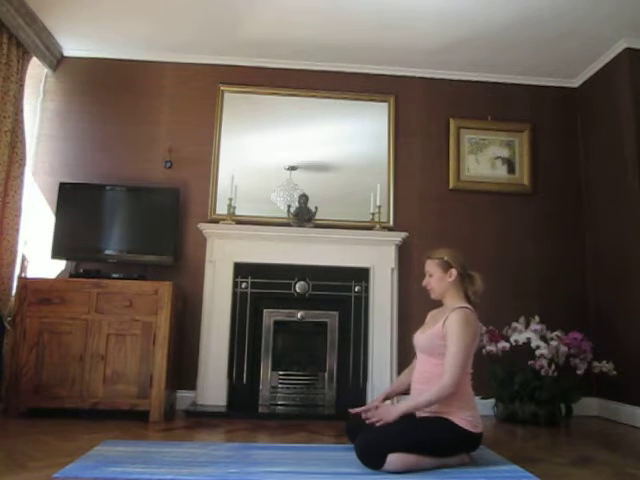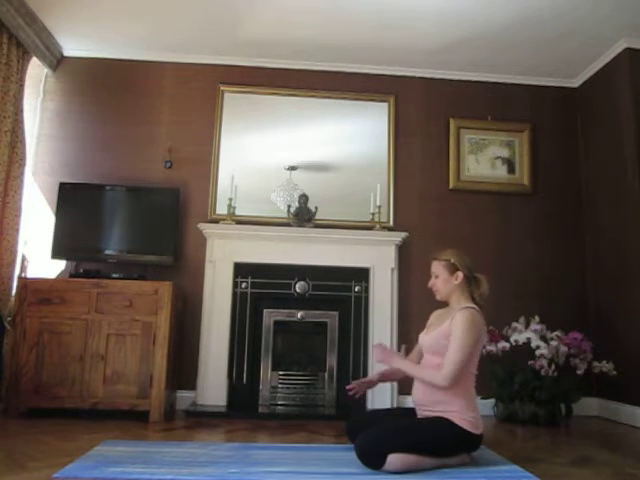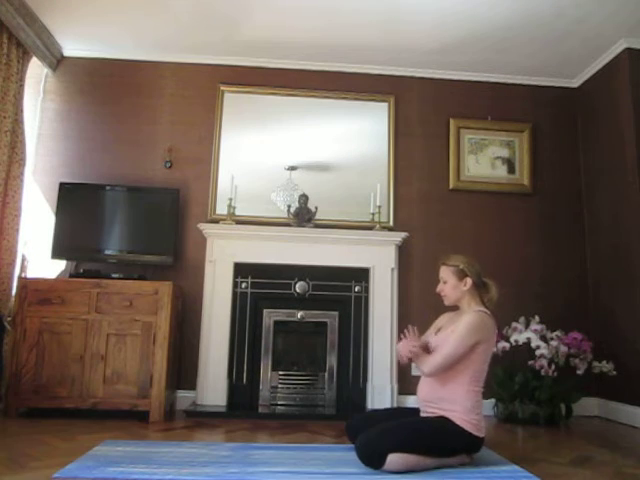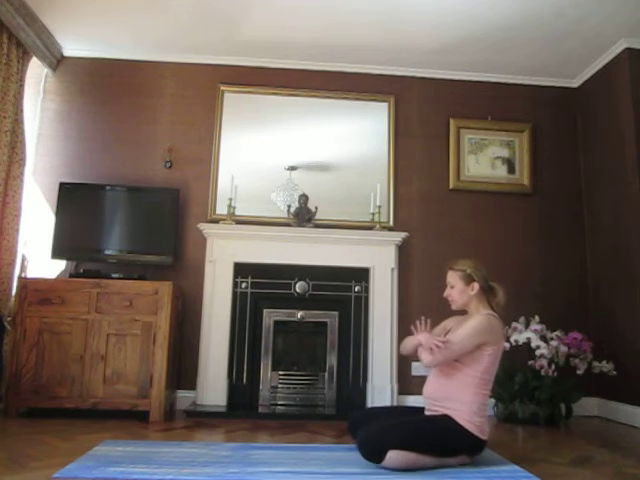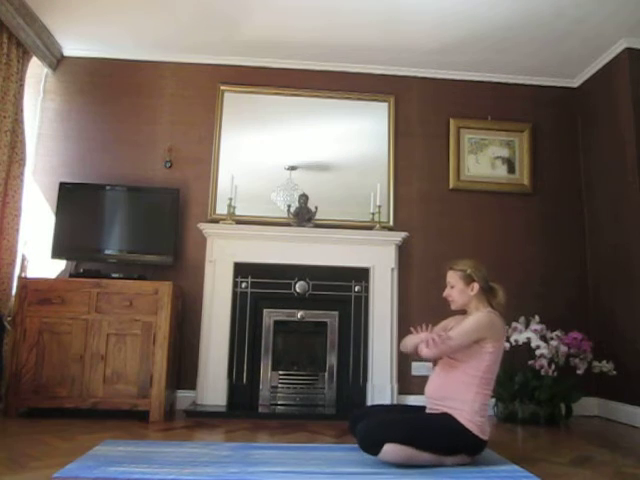
dt=0.2s
person 1, frame 1
left shoulder: (461, 317)
right shoulder: (434, 315)
left elbow: (449, 384)
right elbow: (417, 367)
left wrist: (398, 408)
right wrist: (383, 397)
left hip: (454, 425)
right hip: (428, 415)
left knee: (368, 449)
right knee: (356, 427)
left ankle: (451, 457)
right ankle: (443, 451)
person 1, frame 2
left shoulder: (467, 317)
right shoulder: (437, 316)
left elbow: (445, 378)
right elbow: (415, 362)
left wrist: (398, 362)
right wrist: (379, 377)
left hip: (455, 425)
right hip: (429, 415)
left knee: (368, 449)
right knee: (356, 427)
left ankle: (450, 458)
right ankle: (443, 451)
person 1, frame 3
left shoulder: (477, 320)
right shoulder: (446, 319)
left elbow: (430, 367)
left wrist: (415, 348)
right wrist: (408, 347)
left hip: (458, 426)
right hip: (432, 415)
left knee: (368, 448)
right knee: (356, 426)
left ankle: (451, 457)
right ankle: (445, 451)
person 1, frame 4
left shoulder: (485, 322)
right shoulder: (456, 322)
left elbow: (431, 359)
right elbow: (405, 349)
left wrist: (424, 341)
right wrist: (421, 338)
left hip: (462, 427)
right hip: (438, 415)
left knee: (370, 443)
right knee: (359, 422)
left ankle: (451, 457)
right ankle: (445, 450)
person 1, frame 5
left shoulder: (487, 320)
right shoulder: (456, 322)
left elbow: (429, 351)
right elbow: (405, 346)
left wrist: (424, 341)
right wrist: (422, 337)
left hip: (463, 427)
right hip: (441, 415)
left knee: (369, 435)
right knee: (359, 419)
left ankle: (449, 457)
right ankle: (443, 450)
